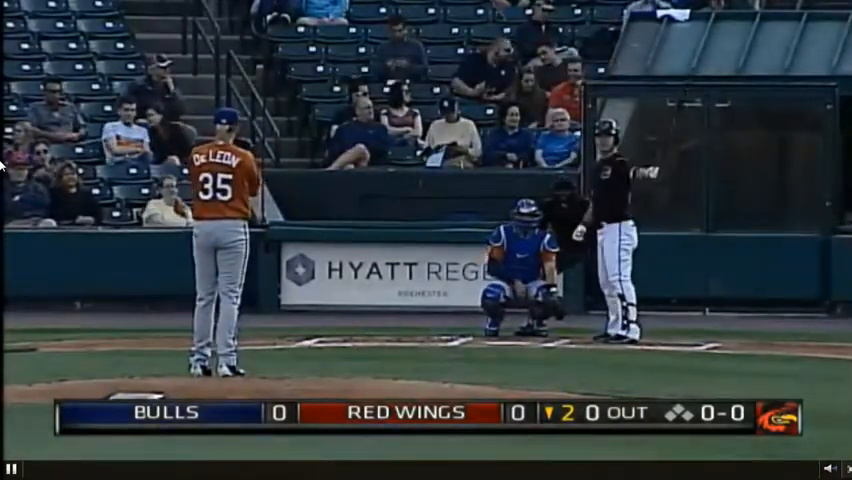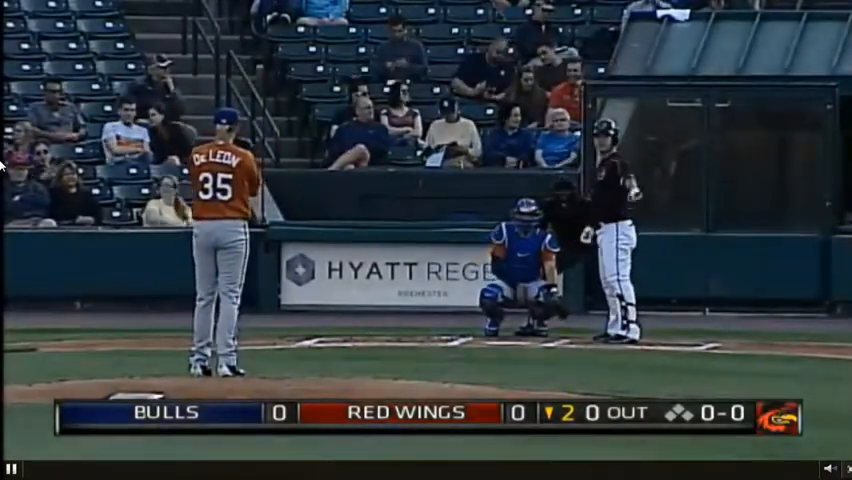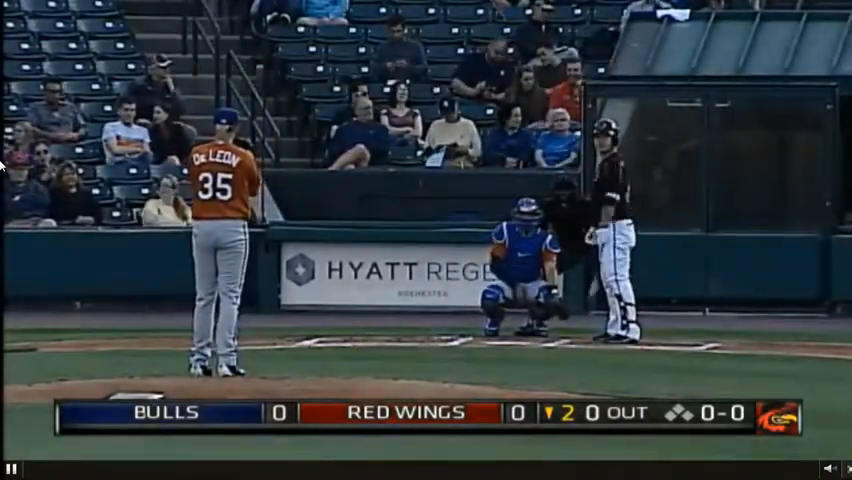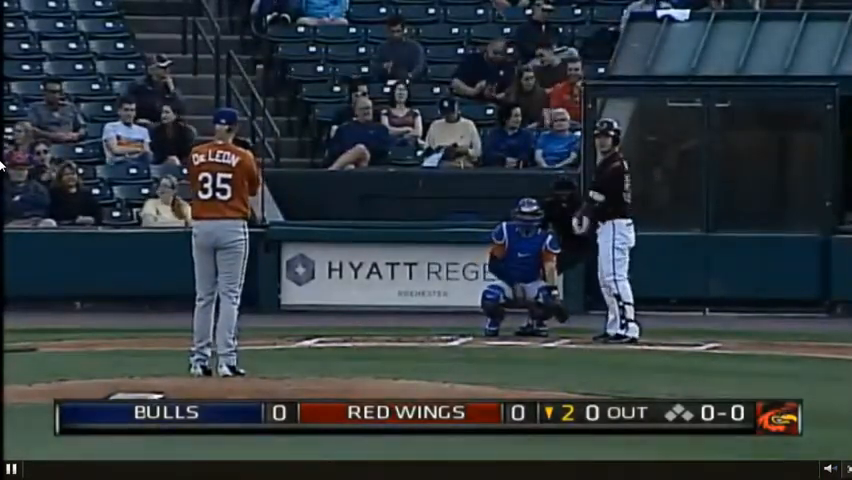
dt=0.2s
person 1, frame 1
left shoulder: (196, 155)
right shoulder: (244, 158)
right elbow: (254, 190)
left hip: (202, 227)
right hip: (232, 228)
left knee: (204, 295)
right knee: (229, 295)
left ankle: (199, 359)
right ankle: (226, 360)
person 1, frame 2
left shoulder: (196, 155)
right shoulder: (244, 157)
right elbow: (254, 190)
left hip: (202, 227)
right hip: (232, 228)
left knee: (204, 295)
right knee: (229, 295)
left ankle: (199, 359)
right ankle: (226, 360)
person 1, frame 3
left shoulder: (196, 155)
right shoulder: (244, 157)
right elbow: (254, 189)
left hip: (202, 227)
right hip: (232, 228)
left knee: (204, 295)
right knee: (229, 295)
left ankle: (199, 359)
right ankle: (226, 360)
person 1, frame 4
left shoulder: (196, 155)
right shoulder: (243, 157)
right elbow: (254, 189)
left hip: (201, 227)
right hip: (232, 227)
left knee: (204, 295)
right knee: (229, 295)
left ankle: (199, 359)
right ankle: (226, 360)
person 2, frame 1
left shoulder: (618, 163)
right shoulder: (598, 166)
left elbow: (633, 172)
left wrist: (646, 172)
right wrist: (584, 224)
left hip: (619, 228)
right hip: (604, 229)
left knee: (620, 278)
right knee: (607, 281)
left ankle: (630, 329)
right ankle: (615, 328)
person 2, frame 2
left shoulder: (616, 162)
right shoulder: (602, 164)
left elbow: (627, 179)
left wrist: (633, 189)
right wrist: (591, 225)
left hip: (617, 228)
right hip: (605, 229)
left knee: (619, 278)
right knee: (608, 280)
left ankle: (630, 329)
right ankle: (615, 328)
person 2, frame 3
left shoulder: (613, 164)
right shoulder: (605, 164)
left elbow: (612, 198)
left wrist: (603, 226)
right wrist: (598, 226)
left hip: (616, 228)
right hip: (609, 228)
left knee: (618, 278)
right knee: (609, 279)
left ankle: (630, 329)
right ankle: (616, 328)
person 2, frame 4
left shoulder: (612, 164)
right shoulder: (611, 163)
left elbow: (598, 196)
left wrist: (580, 216)
right wrist: (588, 216)
left hip: (615, 226)
right hip: (611, 226)
left knee: (615, 277)
right knee: (606, 279)
left ankle: (628, 329)
right ankle: (615, 328)
person 3, frame 1
left shoulder: (544, 239)
right shoulder: (503, 234)
left elbow: (550, 267)
right elbow: (493, 267)
left wrist: (553, 291)
right wrist: (514, 282)
left hip: (532, 285)
right hip: (508, 284)
left knee: (550, 299)
right knee: (490, 296)
left ankle: (535, 323)
right ankle: (494, 323)
person 3, frame 2
left shoulder: (545, 238)
right shoulder: (504, 231)
left elbow: (550, 266)
right elbow: (497, 265)
left wrist: (553, 291)
right wrist: (516, 285)
left hip: (532, 284)
right hip: (508, 283)
left knee: (550, 299)
right knee: (488, 296)
left ankle: (536, 323)
right ankle: (494, 323)
person 3, frame 3
left shoulder: (545, 239)
right shoulder: (505, 231)
left elbow: (550, 267)
right elbow: (496, 265)
left wrist: (554, 292)
right wrist: (514, 285)
left hip: (532, 284)
right hip: (508, 283)
left knee: (550, 299)
right knee: (489, 297)
left ankle: (536, 323)
right ankle: (493, 323)
person 3, frame 4
left shoulder: (545, 239)
right shoulder: (505, 231)
left elbow: (550, 267)
right elbow: (494, 264)
left wrist: (554, 293)
right wrist: (513, 283)
left hip: (532, 284)
right hip: (508, 283)
left knee: (550, 299)
right knee: (489, 298)
left ankle: (536, 323)
right ankle: (494, 323)
